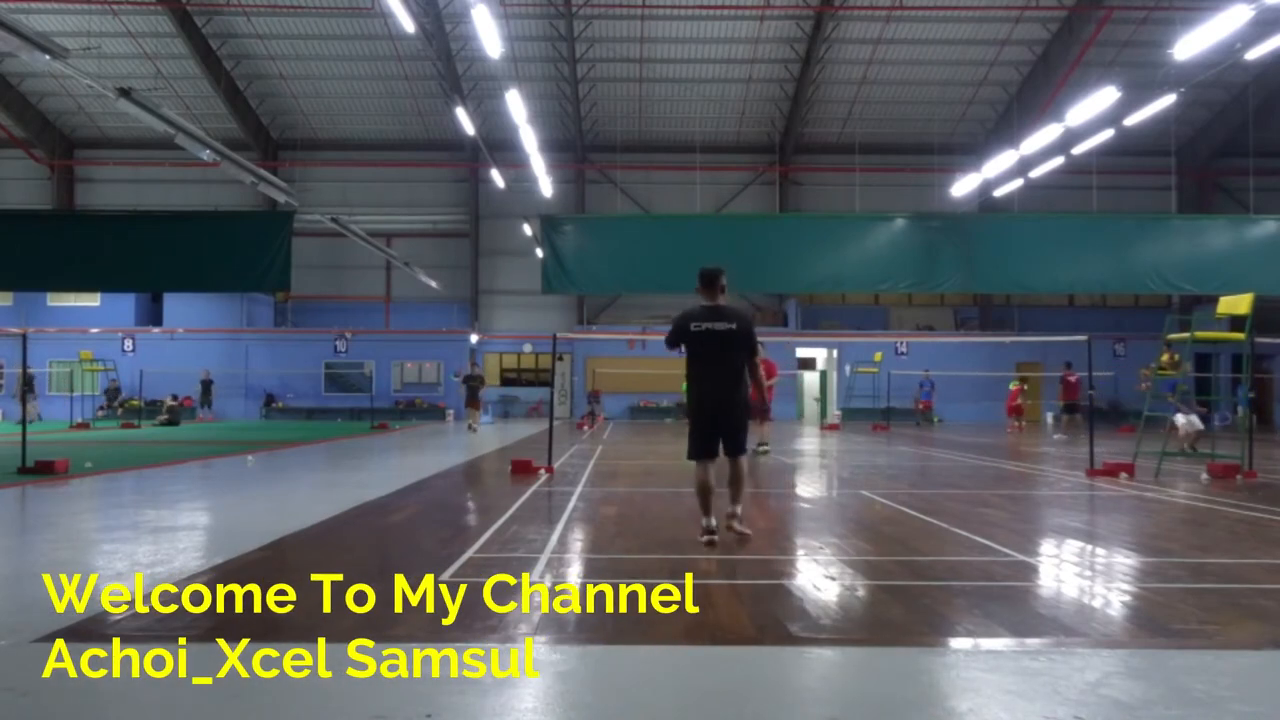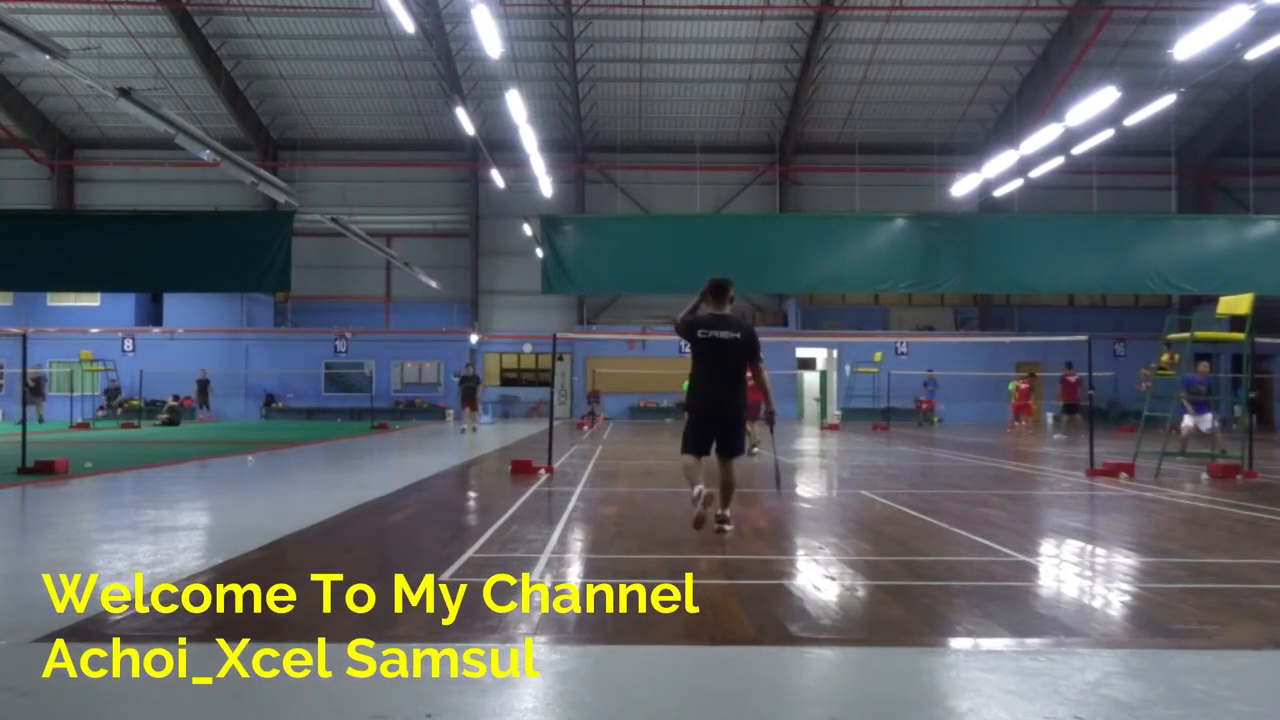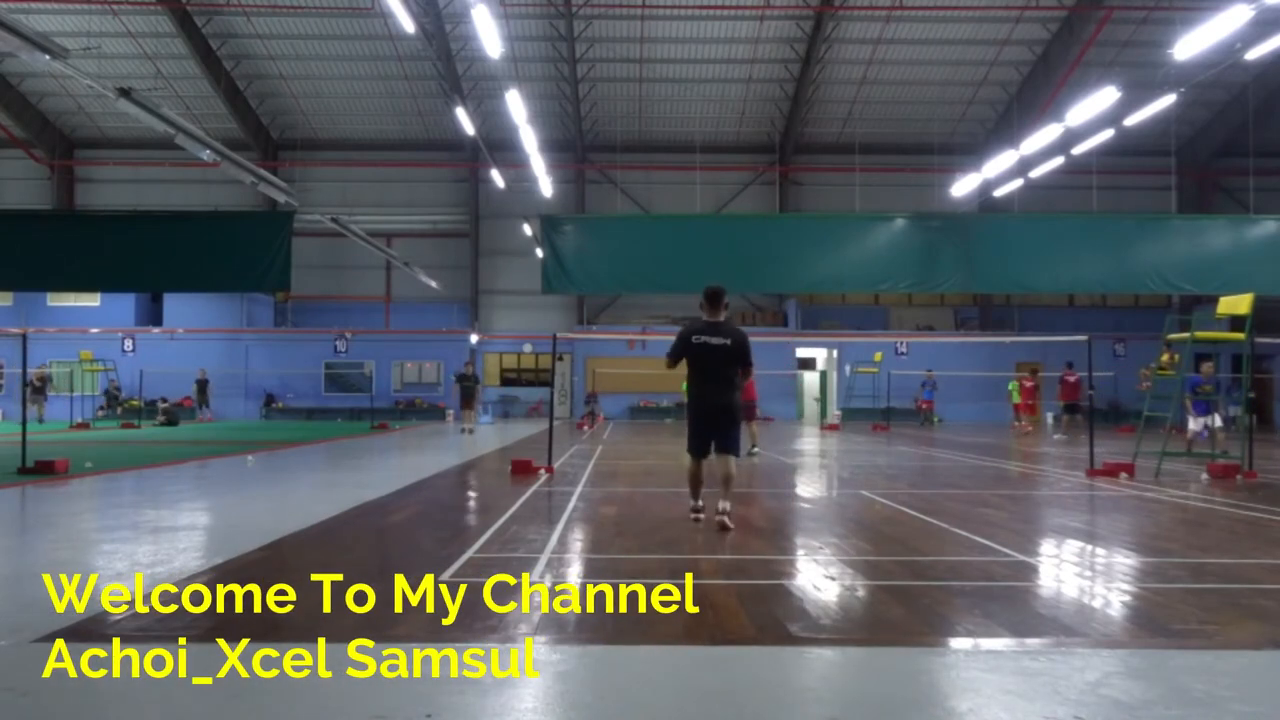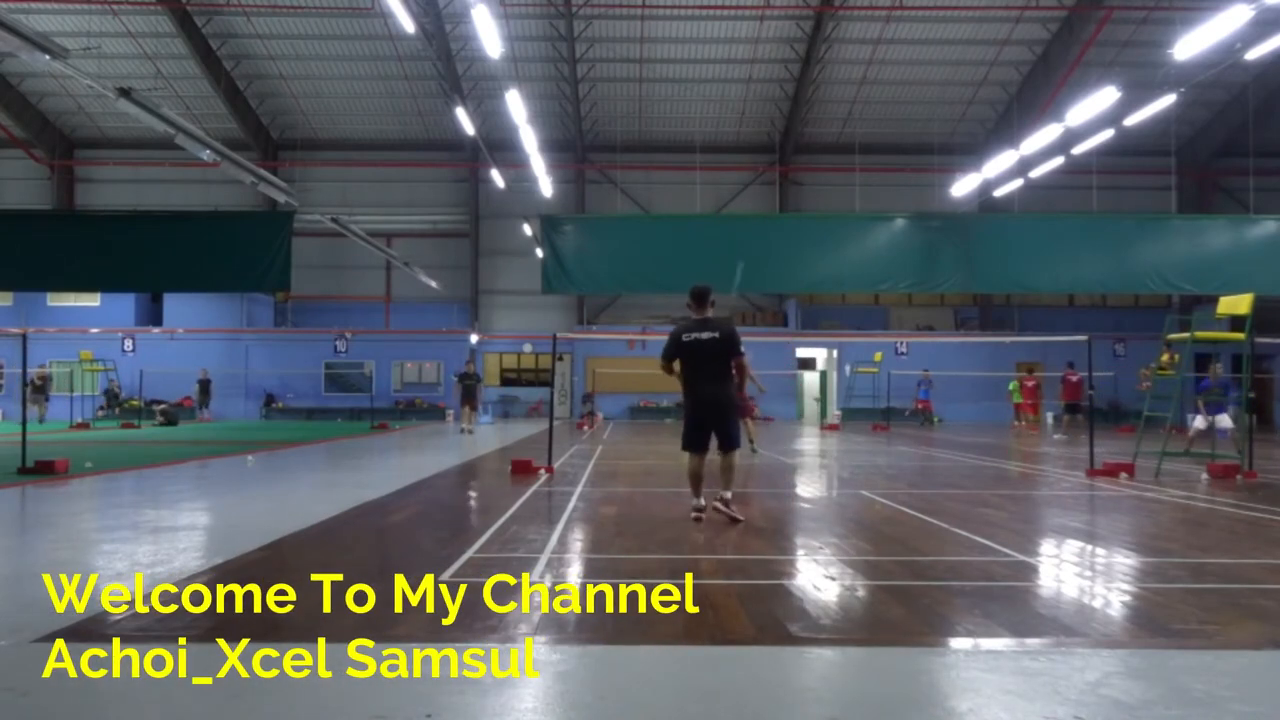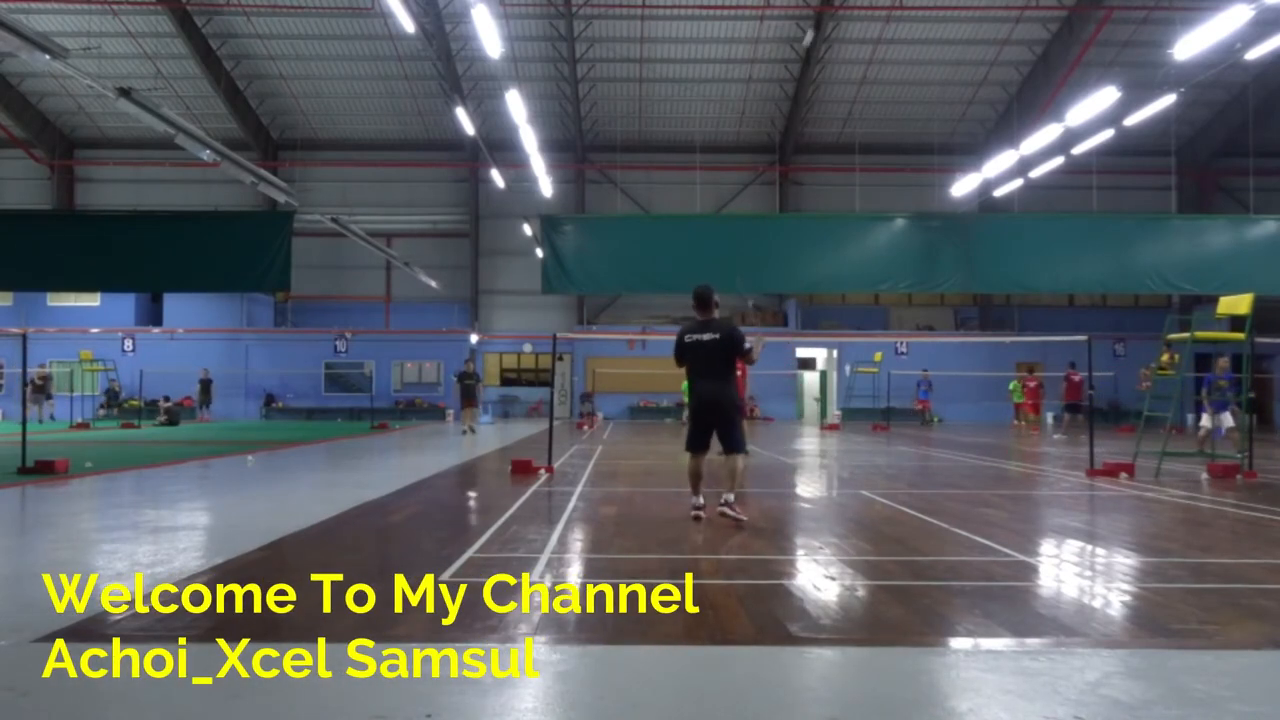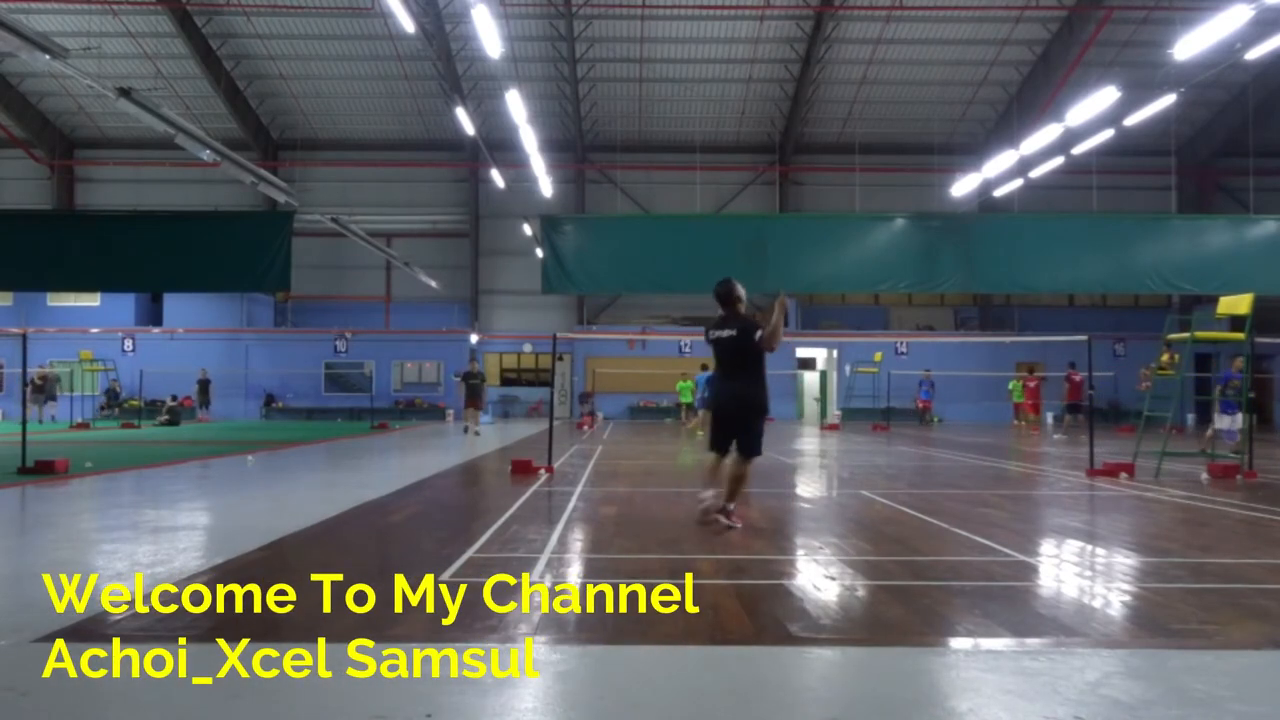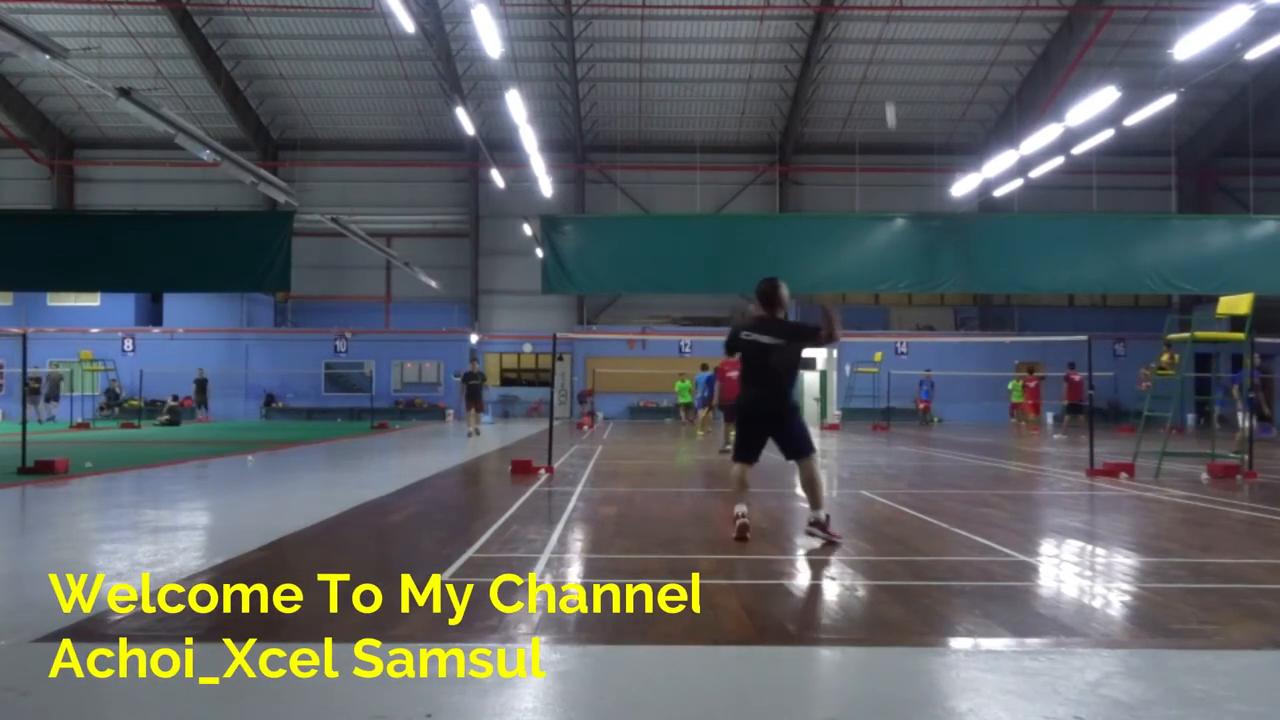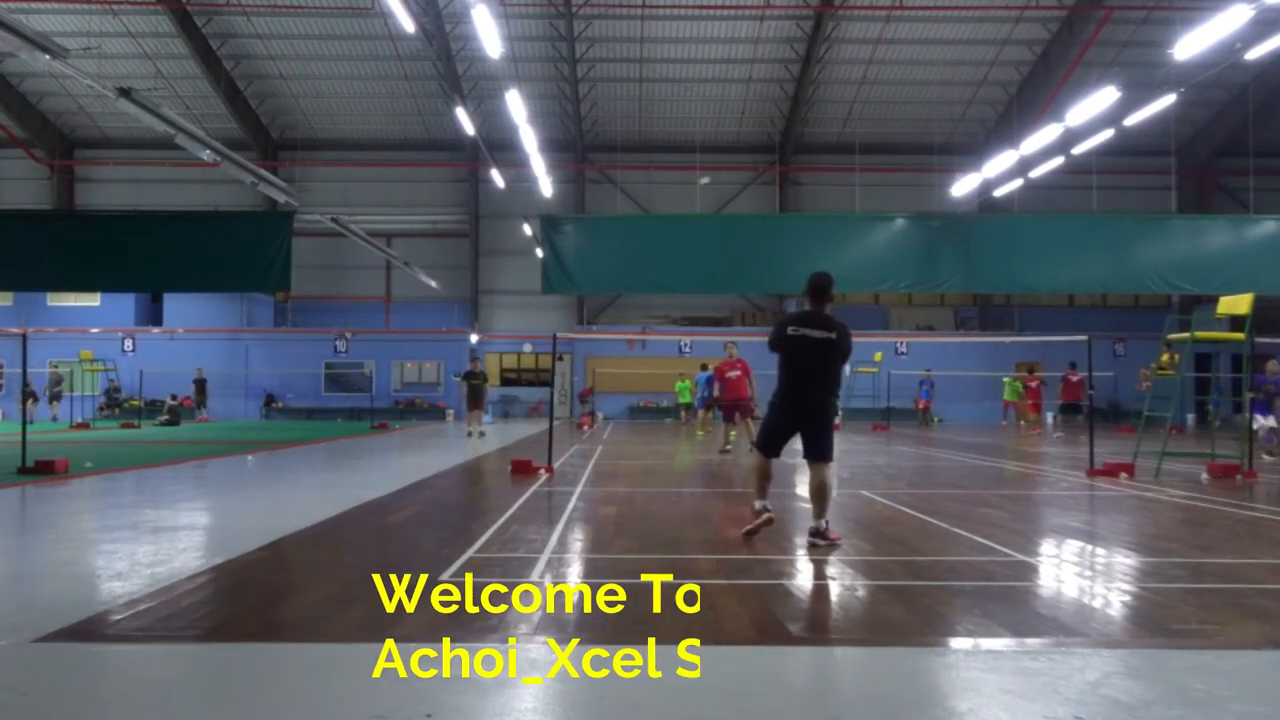
dt=0.4s
person 1, frame 1
left shoulder: (687, 319)
right shoulder: (741, 320)
left elbow: (670, 344)
right elbow: (753, 364)
right wrist: (761, 395)
left hip: (700, 402)
right hip: (734, 401)
left knee: (703, 463)
right knee: (736, 457)
left ankle: (708, 524)
right ankle: (735, 512)
person 1, frame 2
left shoulder: (696, 325)
right shoulder: (745, 330)
left elbow: (679, 324)
right elbow: (757, 370)
left wrist: (697, 301)
right wrist: (768, 403)
left hip: (701, 404)
right hip: (733, 405)
left knee: (691, 454)
right knee: (727, 460)
left ankle: (698, 491)
right ankle: (724, 515)
person 1, frame 3
left shoulder: (689, 332)
right shoulder: (738, 336)
left elbow: (670, 363)
right elbow: (747, 373)
left wrist: (685, 356)
left hip: (698, 405)
right hip: (728, 405)
left knee: (696, 457)
right knee: (727, 457)
left ankle: (696, 506)
right ankle: (723, 508)
person 1, frame 4
left shoulder: (679, 332)
right shoulder: (726, 329)
left elbow: (665, 365)
right elbow: (740, 364)
right wrist: (741, 384)
left hip: (695, 401)
right hip: (724, 399)
left knee: (696, 454)
right knee: (729, 450)
left ankle: (698, 504)
right ankle: (725, 497)
person 1, frame 5
left shoulder: (685, 333)
right shoulder: (728, 329)
left elbow: (679, 362)
right elbow: (750, 359)
right wrist: (758, 344)
left hip: (698, 401)
right hip: (725, 400)
left knee: (697, 454)
right knee: (736, 452)
left ankle: (697, 503)
right ankle: (728, 500)
person 1, frame 6
left shoulder: (714, 328)
right shoulder: (746, 324)
right elbow: (770, 344)
right wrist: (779, 312)
left hip: (720, 400)
right hip: (749, 401)
left knee: (718, 454)
right knee: (745, 457)
left ankle: (708, 497)
right ankle: (727, 508)
person 1, frame 7
left shoulder: (742, 329)
right shoulder: (793, 331)
left elbow: (729, 352)
right elbow: (831, 337)
right wrist: (828, 312)
left hip: (747, 407)
right hip: (781, 408)
left knee: (741, 462)
right knee: (807, 459)
left ankle: (741, 513)
right ankle: (818, 519)
person 1, frame 8
left shoulder: (786, 324)
right shoulder: (840, 331)
left elbow: (774, 348)
left hip: (785, 404)
right hip: (821, 407)
left knee: (763, 454)
right knee: (819, 466)
left ankle: (761, 508)
right ankle: (819, 527)
